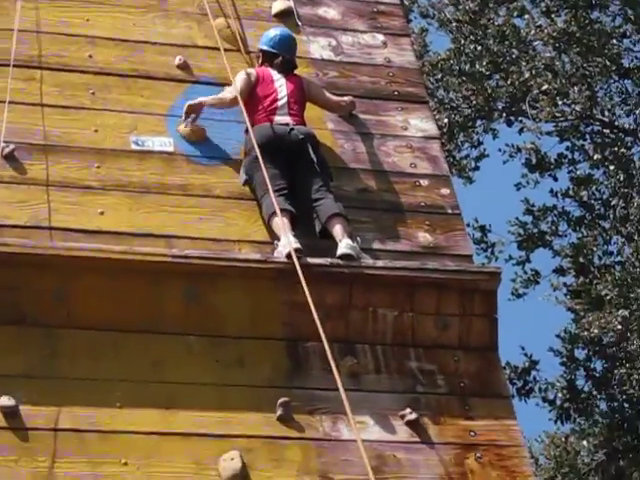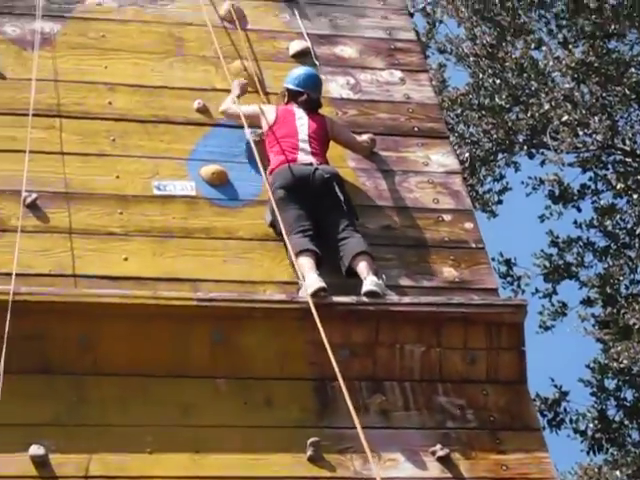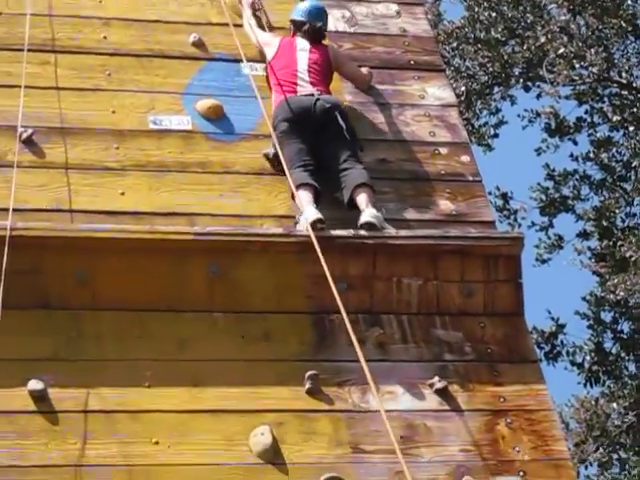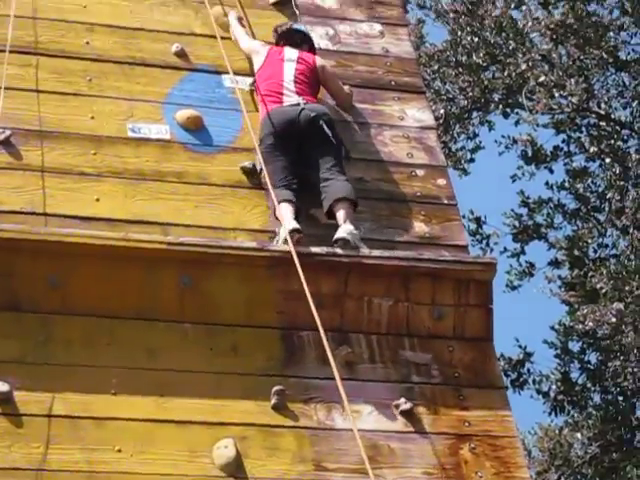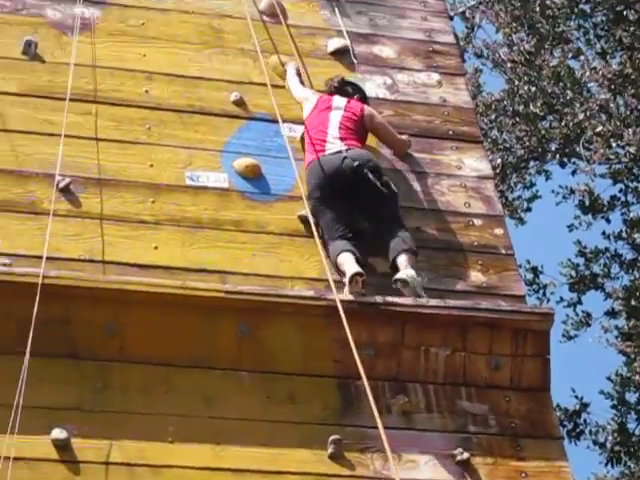
dt=0.3s
person 1, frame 1
left shoulder: (250, 75)
right shoulder: (302, 82)
left elbow: (229, 98)
right elbow: (341, 106)
left wrist: (199, 101)
right wrist: (347, 101)
left hip: (264, 136)
right hip: (301, 136)
left knee: (273, 192)
right knee: (320, 191)
left ankle: (287, 238)
right ankle: (345, 239)
person 1, frame 2
left shoulder: (269, 112)
right shoulder: (325, 122)
left elbow: (226, 109)
right elbow: (363, 146)
left wrist: (236, 91)
right wrist: (367, 139)
left hip: (287, 177)
right hip: (325, 176)
left knee: (298, 232)
right knee: (345, 230)
left ankle: (311, 277)
right ankle: (370, 277)
person 1, frame 3
left shoulder: (274, 42)
right shoulder: (329, 51)
left elbow: (250, 27)
right elbow: (363, 81)
right wrist: (365, 72)
left hip: (290, 107)
right hip: (326, 106)
left knee: (299, 165)
right knee: (347, 161)
left ankle: (309, 211)
right ankle: (368, 208)
person 1, frame 4
left shoulder: (262, 51)
right shoulder: (317, 62)
left elbow: (237, 33)
right elbow: (345, 101)
left wrist: (233, 18)
right wrist: (346, 90)
left hip: (275, 120)
right hip: (314, 115)
left knee: (282, 182)
right knee: (332, 174)
left ankle: (288, 223)
right ankle: (346, 224)
person 1, frame 5
left shoulder: (313, 99)
right shoulder: (364, 110)
left elbow: (293, 82)
right elbow: (401, 147)
left wrist: (291, 67)
right wrist: (404, 141)
left hip: (319, 168)
right hip: (359, 162)
left knee: (336, 234)
right knee: (391, 224)
left ankle: (350, 268)
right ankle: (406, 270)
